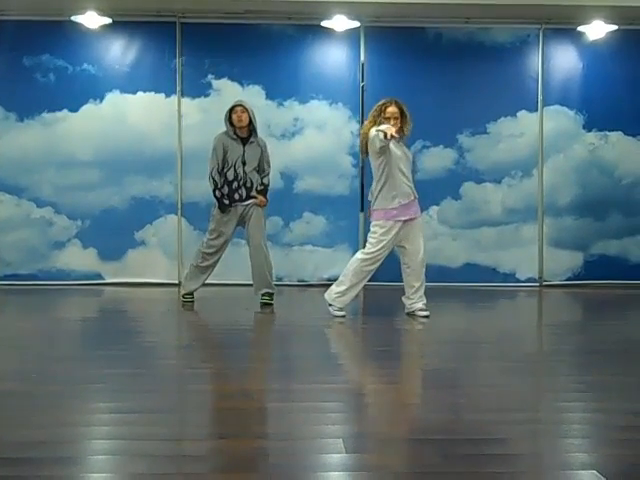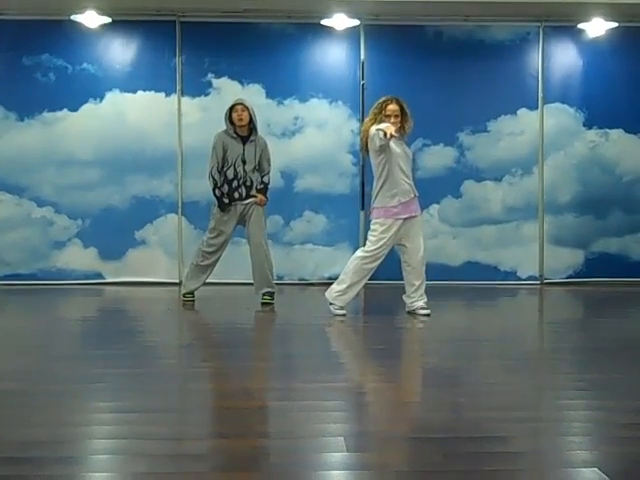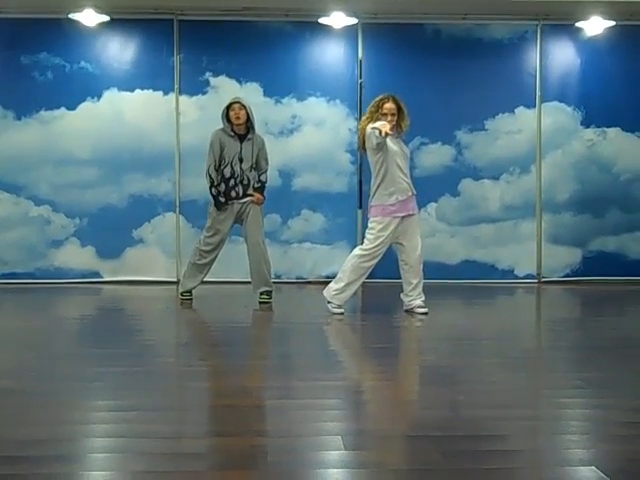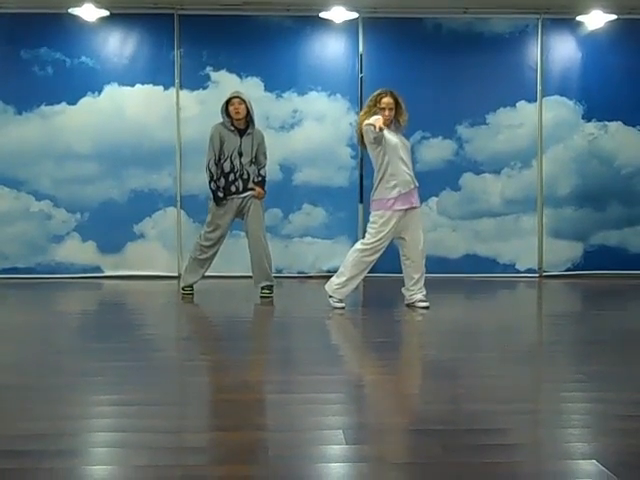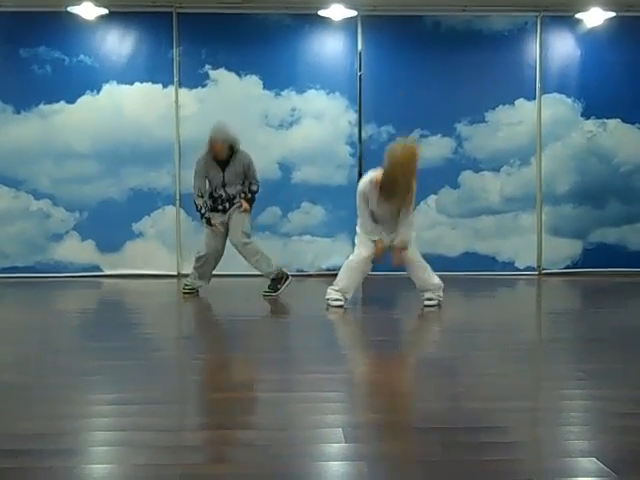
dt=0.4s
person 1, frame 1
left shoulder: (398, 143)
right shoulder: (377, 139)
right elbow: (378, 135)
right wrist: (384, 130)
left hip: (409, 207)
right hip: (388, 211)
left knee: (415, 258)
right knee: (369, 256)
left ankle: (415, 303)
right ankle: (336, 298)
person 1, frame 2
left shoulder: (399, 140)
right shoulder: (377, 137)
right elbow: (378, 133)
right wrist: (384, 128)
left hip: (410, 205)
right hip: (387, 209)
left knee: (415, 256)
right knee: (369, 254)
left ankle: (416, 301)
right ankle: (336, 296)
person 1, frame 3
left shoulder: (396, 138)
right shoulder: (375, 136)
right elbow: (374, 132)
right wrist: (379, 126)
left hip: (407, 204)
right hip: (385, 207)
left knee: (413, 255)
right knee: (367, 252)
left ankle: (413, 300)
right ankle: (334, 295)
person 1, frame 4
left shoulder: (395, 132)
right shoulder: (373, 132)
right elbow: (370, 127)
right wrist: (374, 121)
left hip: (409, 197)
right hip: (388, 201)
left knee: (415, 249)
right knee: (369, 246)
left ankle: (415, 294)
right ankle: (336, 289)
person 1, frame 5
left shoulder: (408, 184)
right shoulder: (367, 184)
left elbow: (407, 219)
right elbow: (364, 216)
left wrist: (400, 244)
right wrist: (376, 239)
left hip: (400, 226)
right hip: (371, 227)
left knee: (411, 257)
right knee: (362, 255)
left ankle: (433, 291)
right ankle: (337, 292)
person 2, frame 1
left shoulder: (259, 143)
right shoulder: (222, 140)
left elbow: (265, 172)
right elbow: (214, 172)
left wrist: (263, 193)
right wrist: (221, 200)
left hip: (253, 203)
right hip: (227, 203)
left knee: (258, 245)
right knee: (212, 246)
left ankle: (266, 290)
right ankle: (189, 287)
person 2, frame 2
left shoulder: (260, 142)
right shoulder: (222, 139)
left elbow: (265, 171)
right elbow: (214, 170)
left wrist: (263, 192)
right wrist: (220, 198)
left hip: (253, 201)
right hip: (227, 202)
left knee: (259, 244)
right knee: (212, 244)
left ankle: (267, 289)
right ankle: (189, 286)
person 2, frame 3
left shoulder: (257, 140)
right shoulder: (219, 137)
left elbow: (263, 169)
right elbow: (211, 168)
left wrist: (260, 191)
right wrist: (217, 196)
left hip: (250, 200)
right hip: (224, 200)
left knee: (256, 243)
right knee: (209, 242)
left ankle: (264, 288)
right ankle: (187, 285)
person 2, frame 4
left shoulder: (256, 134)
right shoulder: (219, 131)
left elbow: (262, 163)
right elbow: (211, 162)
left wrist: (261, 185)
right wrist: (216, 191)
left hip: (251, 194)
right hip: (224, 195)
left knee: (257, 237)
right knee: (210, 238)
left ankle: (265, 283)
right ankle: (188, 280)
person 2, frame 5
left shoulder: (243, 158)
right shoulder: (204, 162)
left elbow: (253, 182)
right elbow: (199, 193)
left wrist: (248, 199)
right wrist: (206, 215)
left hip: (239, 206)
right hip: (216, 210)
left knee: (240, 239)
right knee: (212, 249)
left ankle: (277, 275)
right ankle: (195, 281)
